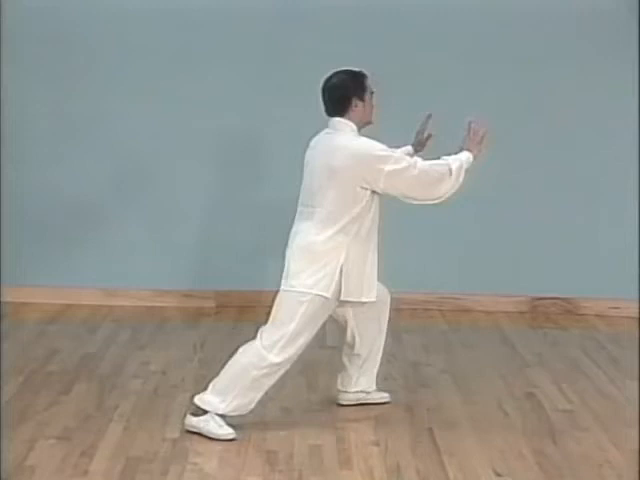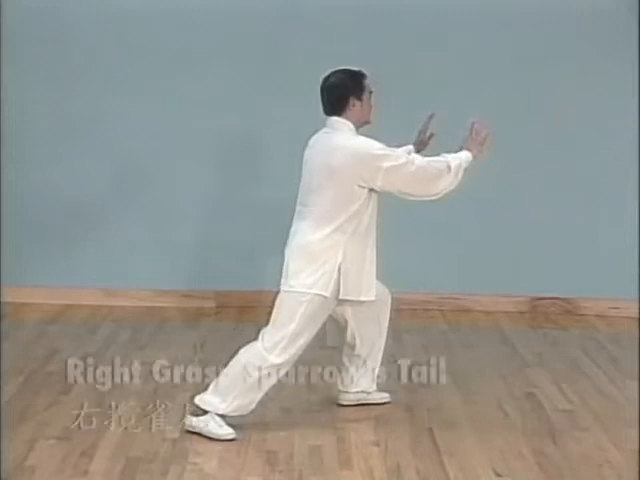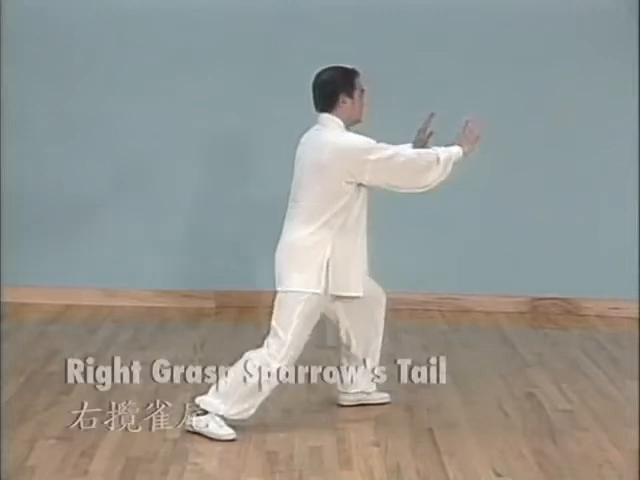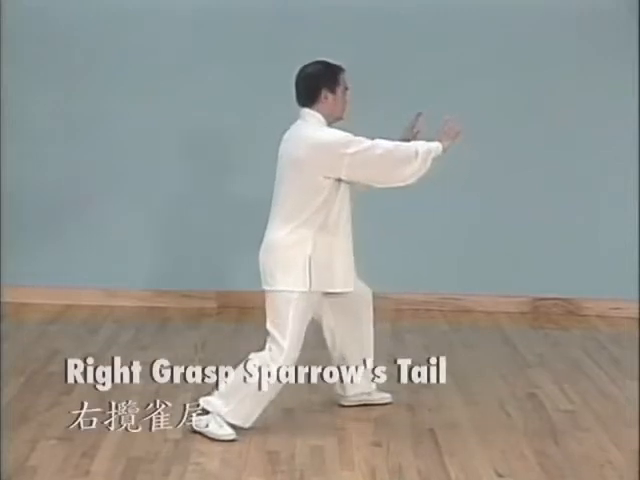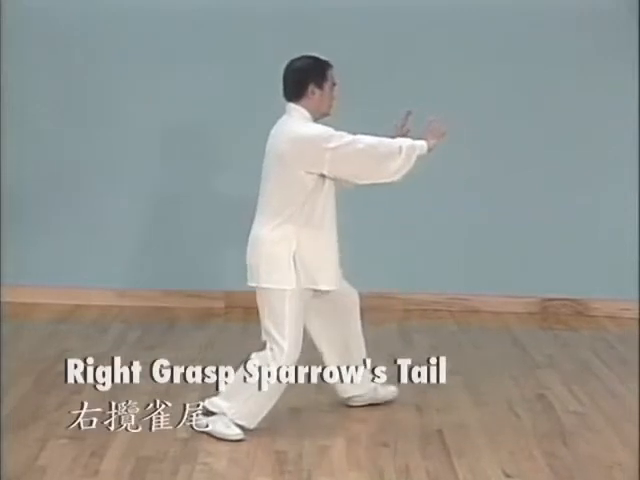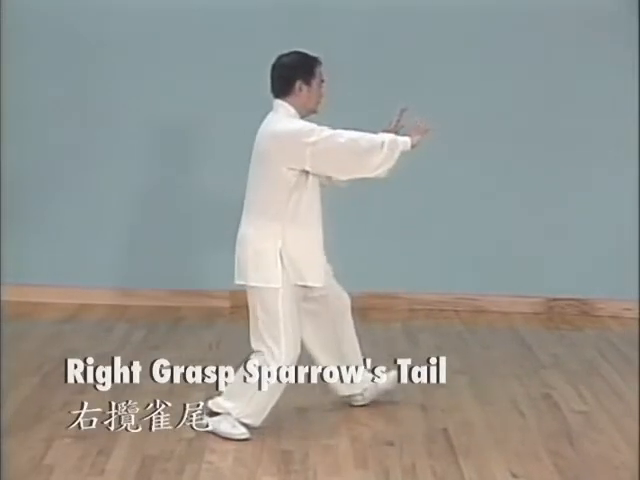
dt=0.3s
person 1, frame 1
left shoulder: (324, 143)
right shoulder: (359, 151)
right elbow: (429, 181)
left wrist: (410, 149)
right wrist: (467, 154)
left hip: (328, 260)
right hip: (319, 265)
left knee: (375, 303)
right knee: (277, 344)
left ankle: (356, 386)
right ankle: (210, 409)
person 1, frame 2
left shoulder: (323, 142)
right shoulder: (357, 151)
right elbow: (426, 178)
left wrist: (413, 148)
right wrist: (467, 154)
left hip: (327, 259)
right hip: (317, 266)
left knee: (375, 303)
right knee: (278, 345)
left ankle: (356, 386)
right ankle: (210, 410)
person 1, frame 3
left shoulder: (320, 139)
right shoulder: (344, 147)
left elbow: (385, 161)
right elbow: (414, 170)
left wrist: (415, 146)
right wrist: (459, 150)
left hip: (327, 259)
right hip: (310, 263)
left knee: (369, 302)
right knee: (281, 349)
left ankle: (356, 386)
right ankle: (213, 411)
person 1, frame 4
left shoulder: (304, 135)
right shoulder: (323, 142)
left elbow: (370, 157)
right elbow: (387, 164)
left wrist: (401, 144)
right wrist: (438, 146)
left hip: (313, 256)
right hip: (295, 261)
left knee: (355, 303)
right knee: (282, 351)
left ankle: (355, 387)
right ankle: (217, 412)
person 1, frame 5
left shoulder: (295, 132)
right shoulder: (306, 137)
left elbow: (353, 156)
right elbow: (365, 157)
left wrist: (393, 142)
right wrist: (422, 145)
left hip: (301, 254)
right hip: (283, 257)
left knee: (342, 306)
right knee: (283, 350)
left ankle: (358, 387)
right ankle: (223, 413)
person 1, frame 6
left shoulder: (287, 130)
right shoulder: (289, 134)
left elbow: (341, 155)
right elbow: (348, 152)
left wrist: (387, 141)
right wrist: (404, 142)
left hip: (293, 254)
right hip: (273, 256)
left knee: (332, 308)
right knee: (279, 349)
left ankle: (357, 386)
right ankle: (226, 412)
